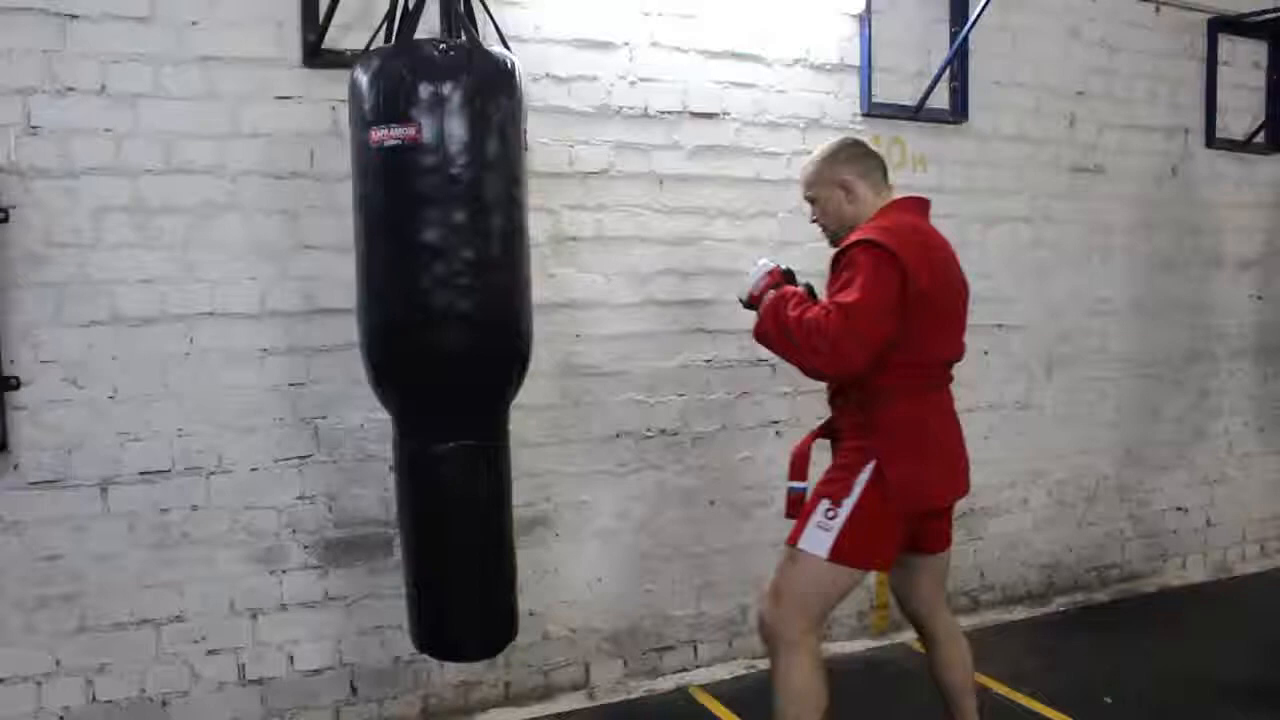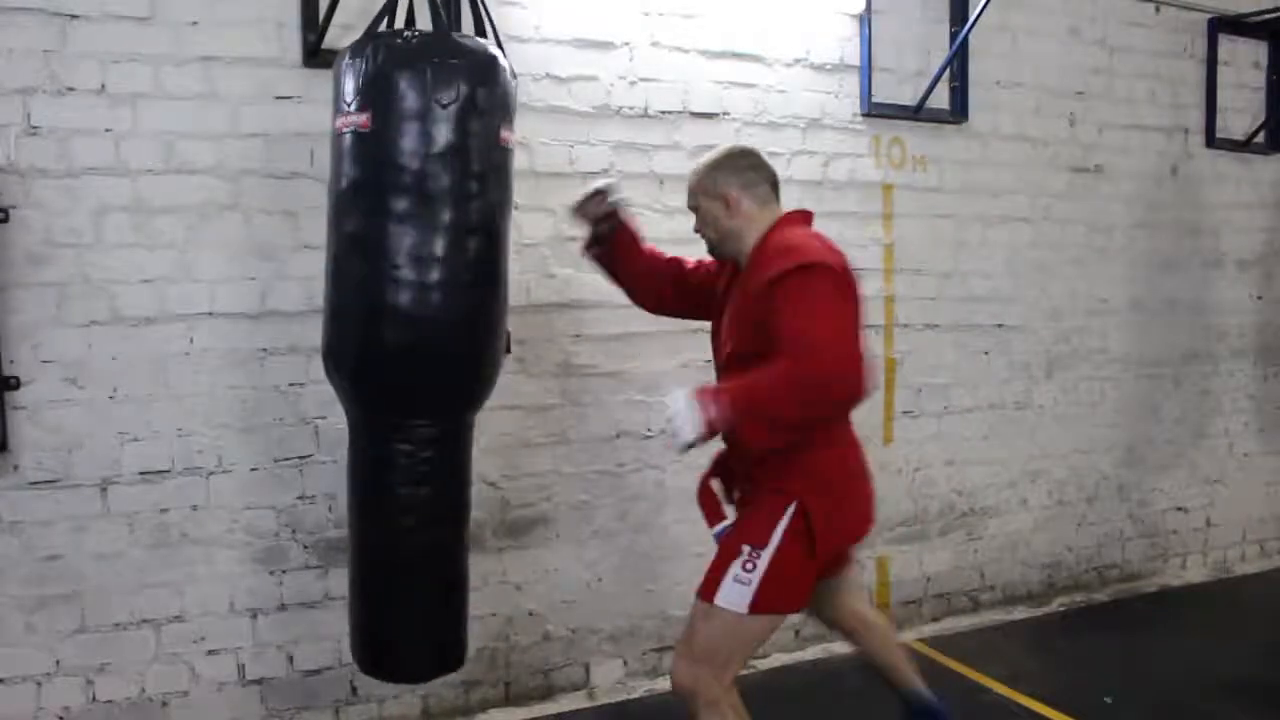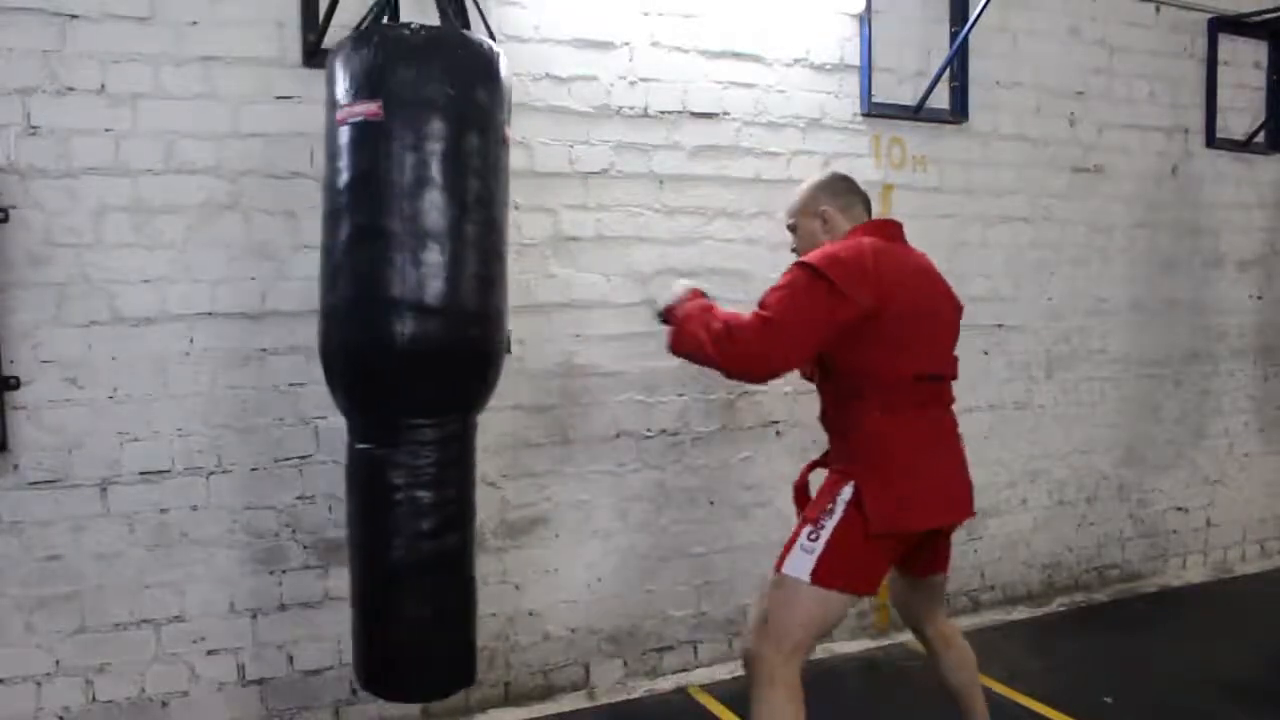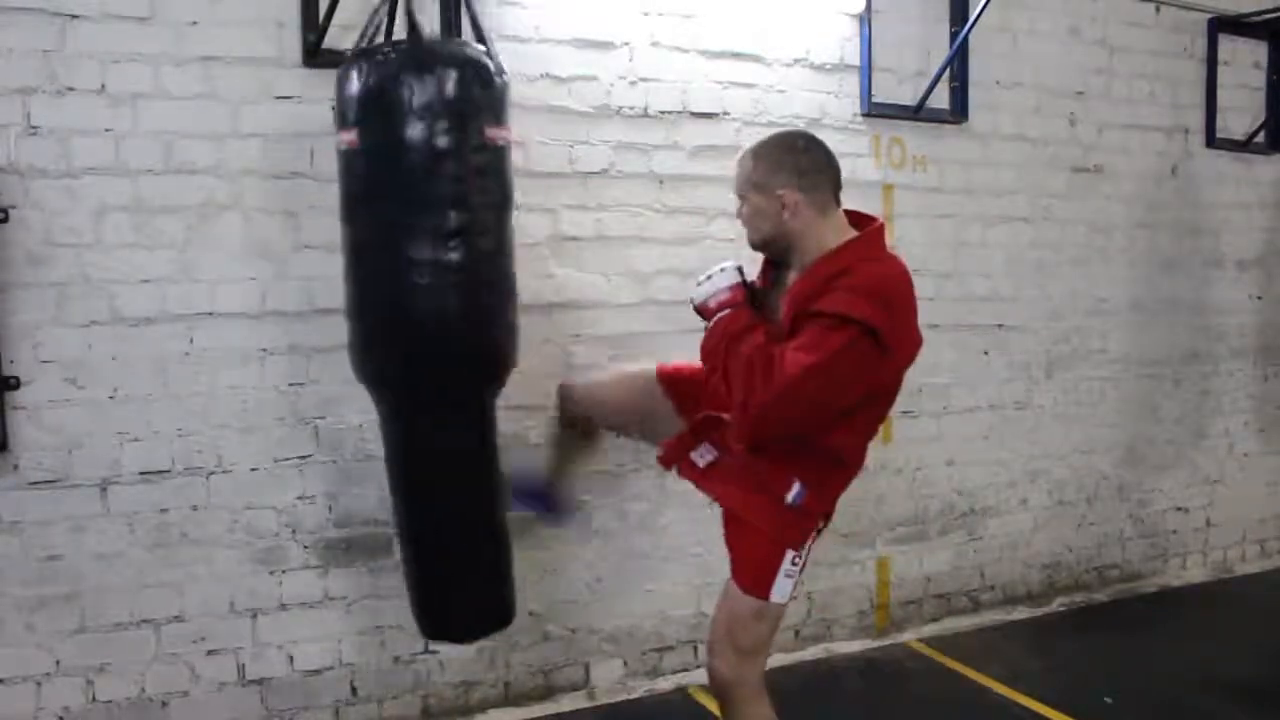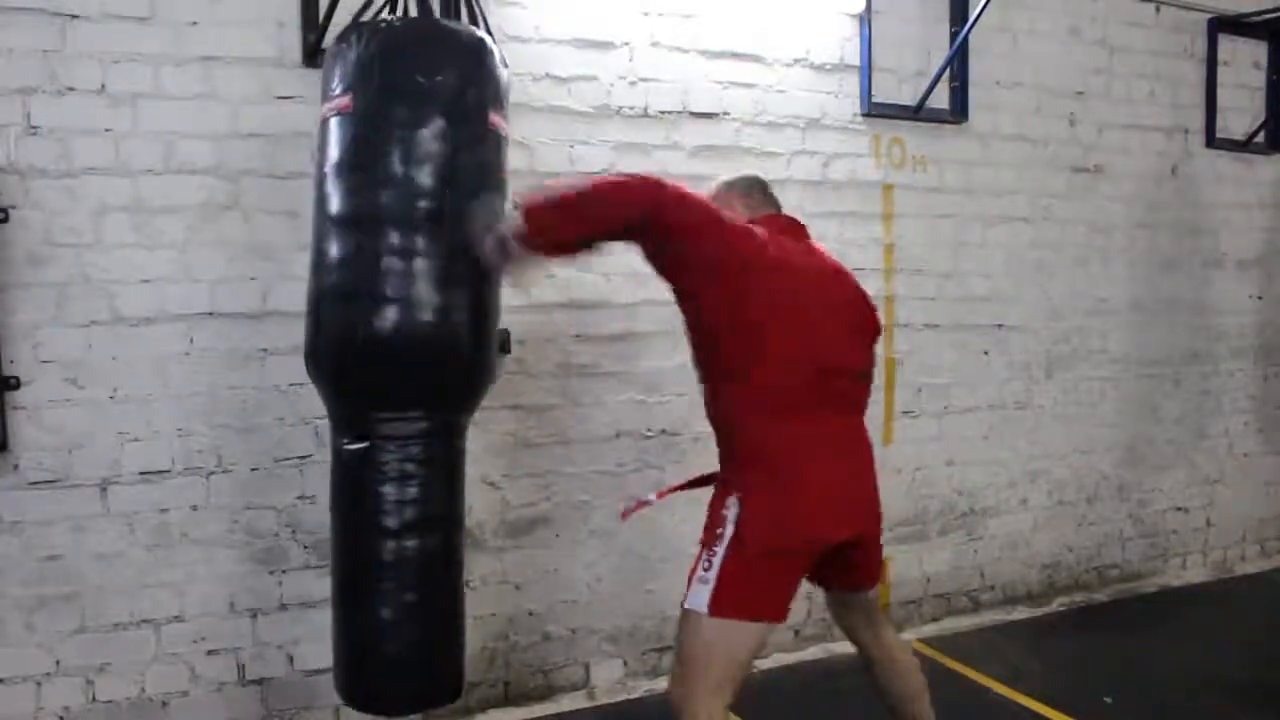
dt=1s
person 1, frame 1
left shoulder: (878, 246)
right shoulder: (930, 245)
left elbow: (832, 351)
left wrist: (772, 295)
right wrist: (808, 304)
left hip: (884, 458)
right hip: (927, 453)
left knee: (786, 621)
right knee: (927, 607)
person 1, frame 2
left shoulder: (797, 266)
right shoulder: (750, 266)
left elbow: (827, 376)
right elbow: (674, 286)
left wrist: (716, 405)
right wrist: (610, 232)
left hip: (794, 492)
right hip: (809, 474)
right knee: (837, 602)
person 1, frame 3
left shoulder: (839, 267)
right shoulder: (918, 275)
left elbow: (753, 352)
left wrist: (685, 309)
left hip: (875, 482)
right hip: (928, 476)
left knee: (771, 653)
right knee: (929, 620)
person 1, frame 4
left shoulder: (865, 303)
right shoulder: (789, 252)
left elbow: (767, 407)
left wrist: (726, 310)
left hip: (783, 481)
right hip: (735, 424)
left knee: (732, 669)
right knee: (583, 395)
right ankle: (551, 485)
person 1, frame 5
left shoulder: (727, 244)
right shoulder: (840, 289)
left elbow: (632, 202)
left wrist: (531, 226)
left hip: (769, 492)
right hip: (846, 482)
right knee: (872, 631)
